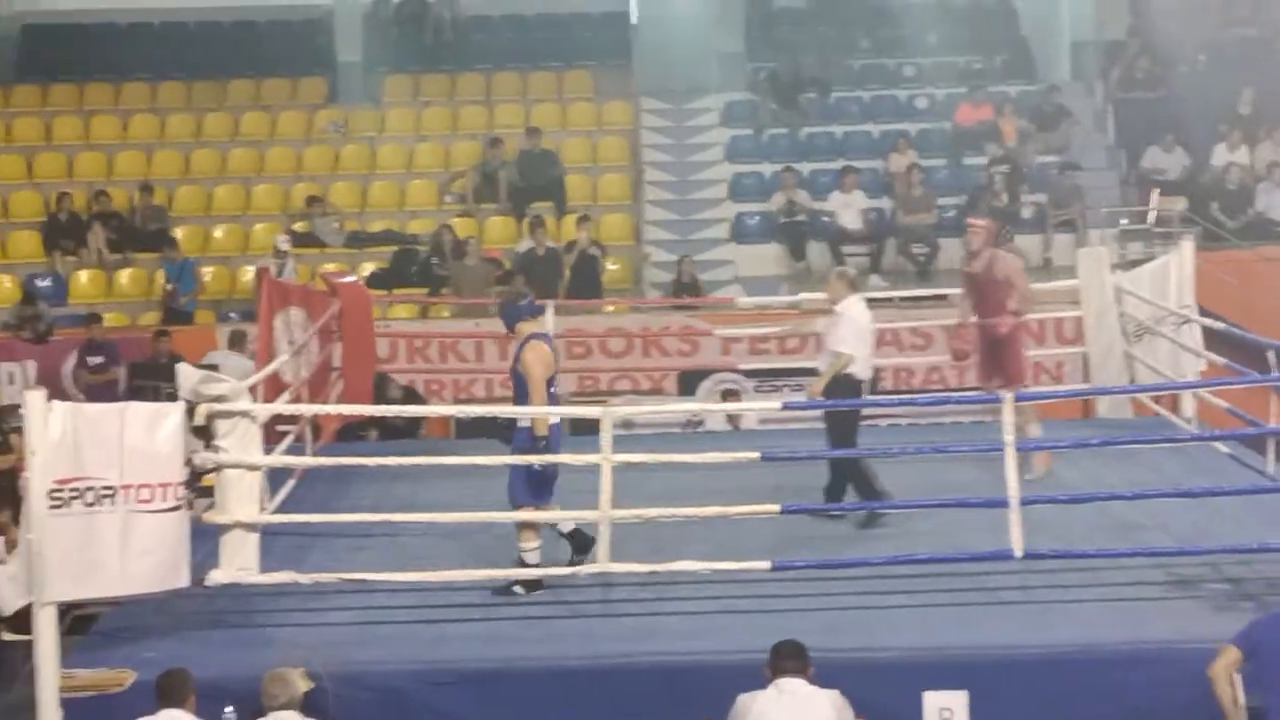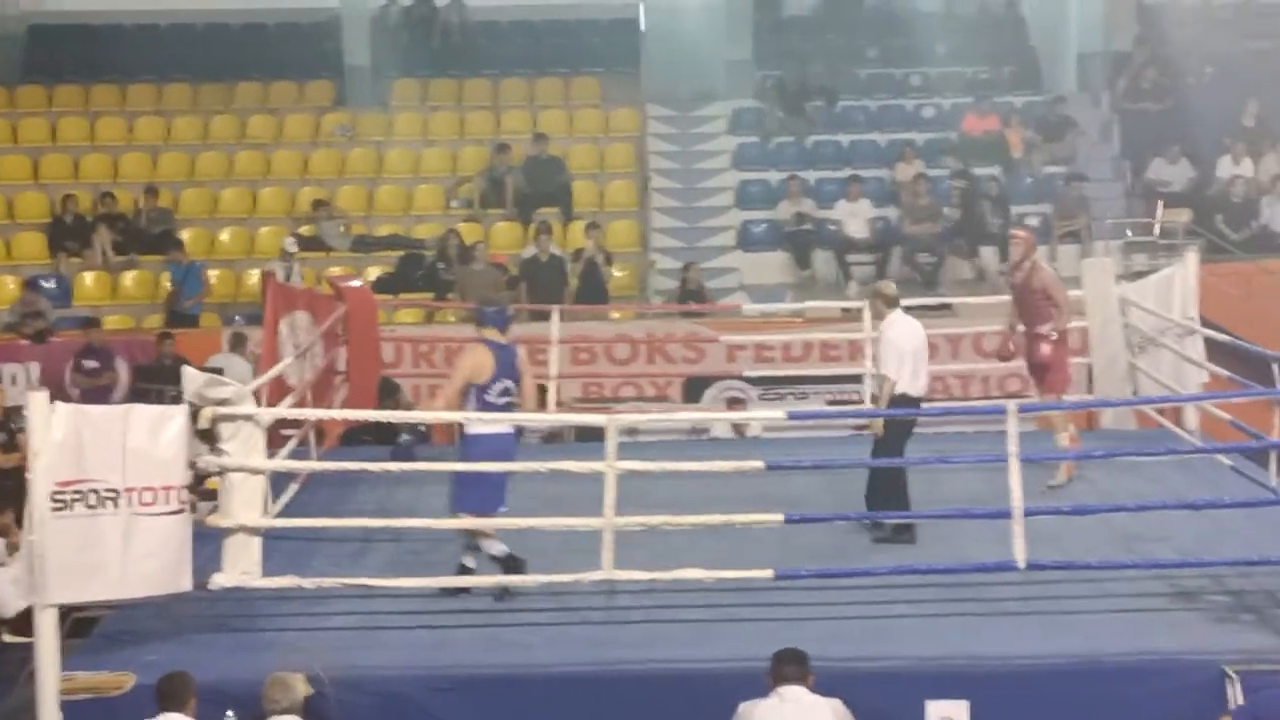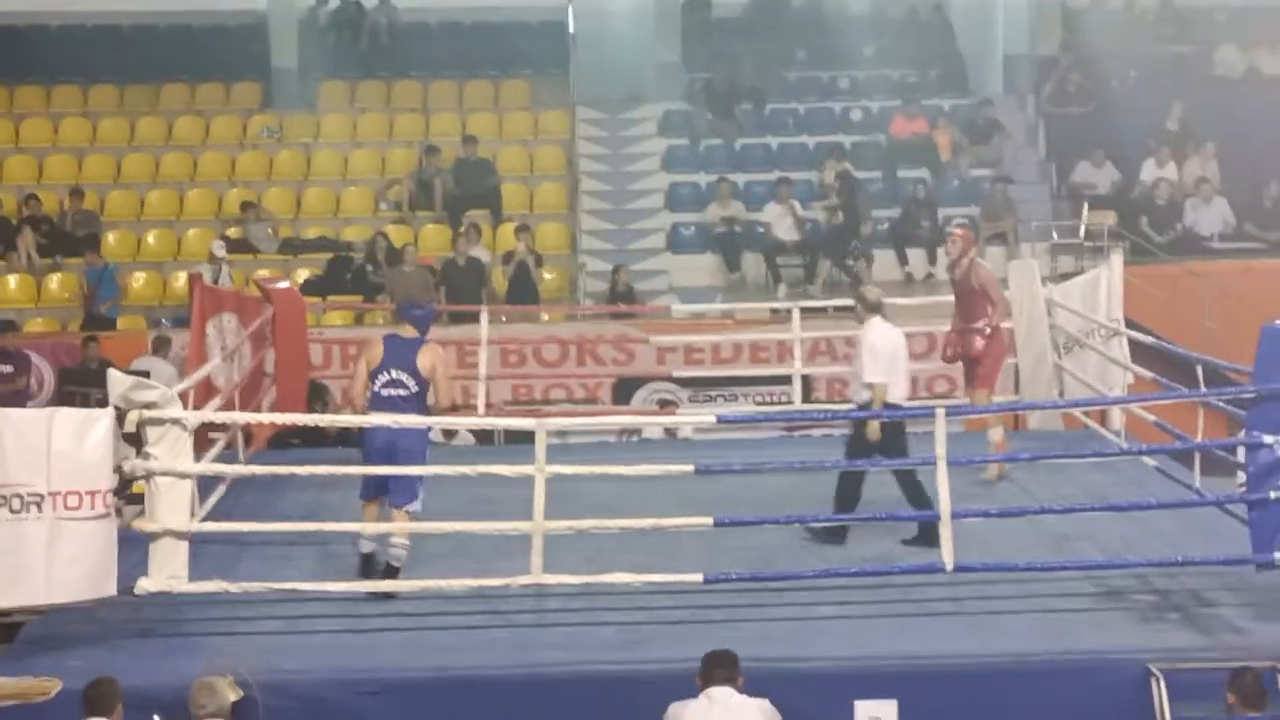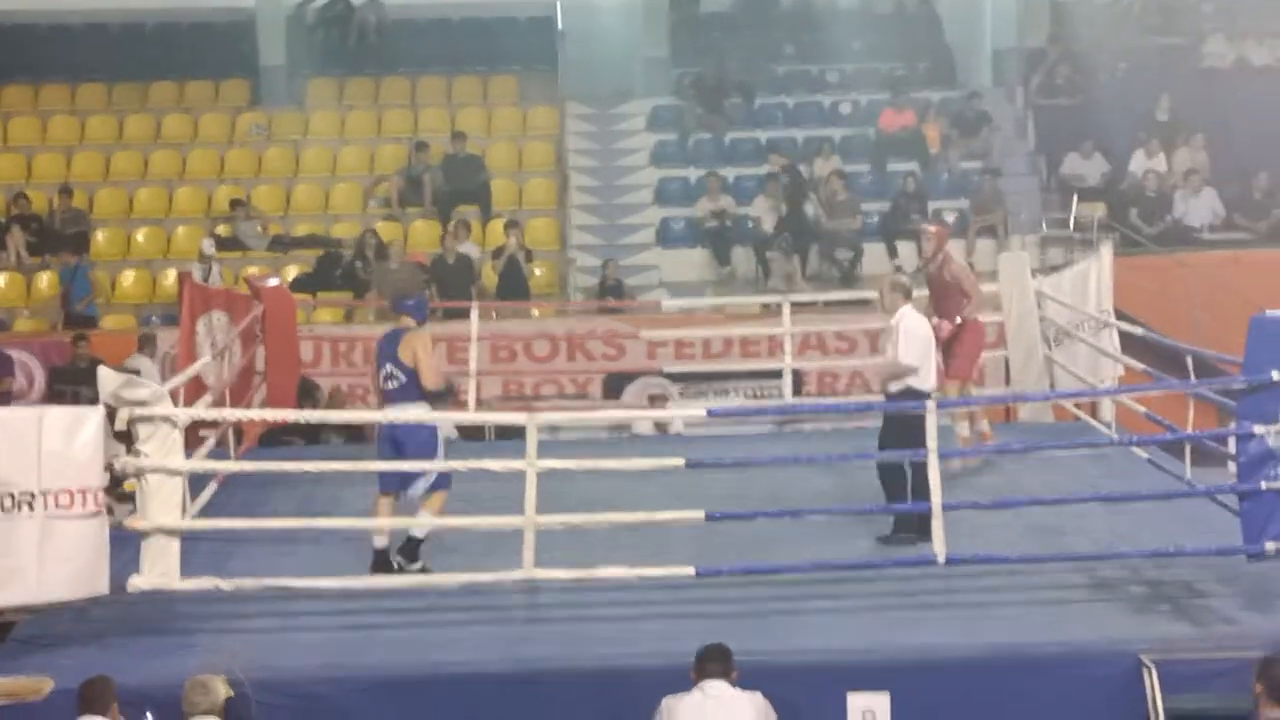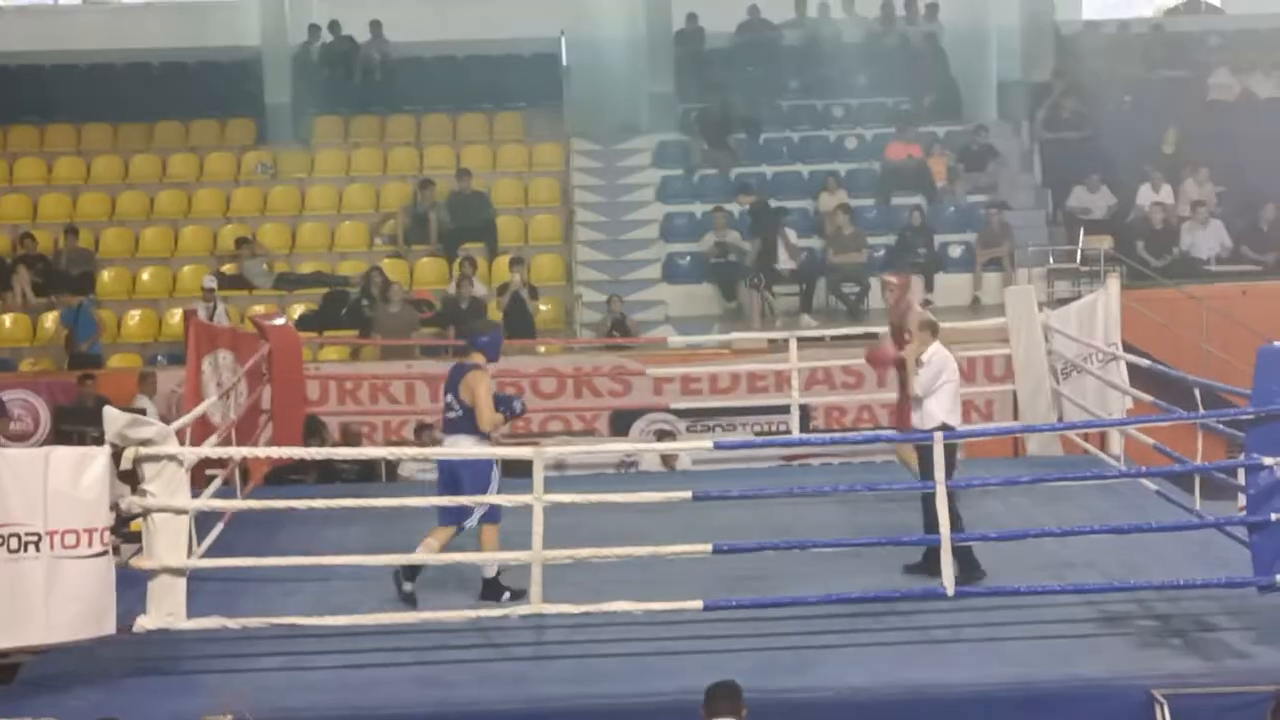
dt=0.4s
person 1, frame 1
left shoulder: (532, 350)
right shoulder: (536, 342)
left elbow: (539, 401)
left wrist: (541, 446)
left hip: (535, 433)
right hip: (535, 432)
left knee: (525, 504)
right knee: (535, 501)
left ankle: (530, 577)
right ankle: (580, 539)
person 1, frame 2
left shoulder: (475, 353)
right shoulder: (518, 355)
left elbow: (447, 398)
right elbow: (530, 405)
left hip: (479, 441)
right hip: (506, 439)
left knee: (466, 513)
right knee: (483, 512)
left ankle: (509, 562)
right ankle: (466, 572)
person 1, frame 3
left shoulder: (375, 345)
right shoulder: (432, 352)
left elbow: (356, 394)
right elbow: (444, 401)
left hip: (377, 431)
right hip: (412, 435)
left knee: (372, 500)
right knee: (402, 508)
left ankle: (368, 563)
right ankle: (391, 571)
person 1, frame 4
left shoulder: (383, 341)
right shoulder: (419, 337)
right elbow: (431, 383)
right wrist: (447, 387)
left hip: (389, 421)
right hip: (418, 422)
left knee: (388, 492)
right knee: (438, 487)
left ankle: (381, 558)
right ankle: (410, 551)
person 1, frame 5
left shoulder: (456, 370)
right shoulder: (480, 377)
right elbow: (486, 424)
left wrist: (497, 405)
right wrist: (508, 412)
left hip: (449, 452)
right hip: (473, 455)
left knee: (449, 524)
right knee: (490, 519)
left ankle: (409, 571)
right ankle: (491, 586)
person 2, frame 1
left shoulder: (849, 313)
right shoulder: (857, 310)
left elbow: (845, 356)
left wrist: (821, 381)
left hip: (842, 384)
right hip: (852, 385)
left knee: (843, 449)
right knee: (844, 446)
left ankle: (877, 502)
right ankle: (833, 501)
person 2, frame 2
left shoulder: (891, 332)
right shoulder: (912, 325)
left elbow: (891, 378)
left wrist: (879, 412)
left hip: (897, 403)
right hip: (910, 401)
left knee: (887, 463)
right knee: (884, 459)
left ankle: (902, 527)
right ankle: (879, 514)
person 2, frame 3
left shoulder: (871, 337)
right shoulder: (896, 333)
left elbow: (877, 383)
right elbow: (900, 374)
left wrist: (873, 418)
left hip: (876, 410)
right hip: (895, 410)
left knee: (853, 470)
right knee: (904, 472)
left ankle: (836, 528)
right ankle: (929, 530)
person 2, frame 4
left shoulder: (907, 323)
right shoulder: (912, 320)
left elbow: (909, 366)
left wrist: (884, 376)
left hip: (905, 398)
right hip: (917, 398)
left knee: (889, 461)
right knee: (918, 463)
left ankle: (905, 526)
right ankle: (920, 525)
person 2, frame 5
left shoulder: (939, 358)
right shoulder: (931, 358)
left elbow: (915, 390)
left wrist: (910, 362)
left hip: (938, 435)
right hip: (932, 435)
right knee: (931, 500)
left ankle: (969, 565)
right ankle: (933, 560)
person 3, frame 1
left shoulder: (1004, 261)
right shoulder: (968, 263)
left elbow: (1026, 295)
left wrist: (1013, 315)
right wrist: (964, 329)
left hip: (1006, 330)
right hip: (984, 331)
left knee: (1015, 391)
right knee: (993, 390)
left ankle: (1040, 453)
person 3, frame 2
left shoulder: (1043, 274)
right shoulder: (1014, 272)
left elbow: (1065, 308)
left wrist: (1053, 337)
right wrist: (1010, 331)
left hip: (1050, 340)
right hip: (1032, 338)
left knee: (1050, 401)
right knee: (1049, 399)
left ankle: (1067, 463)
right ankle: (1072, 449)
person 3, frame 3
left shoulder: (980, 270)
right shoulder: (953, 269)
left elbow: (1002, 305)
left wrist: (986, 331)
right wrist: (954, 332)
left hip: (986, 337)
right hip: (969, 335)
left knee: (980, 399)
right knee: (978, 397)
left ankle: (998, 458)
right ankle: (1000, 453)
person 3, frame 4
left shoulder: (954, 266)
right shoulder: (929, 266)
left elbow: (977, 298)
left wrist: (956, 322)
left hip: (966, 330)
right hip: (950, 332)
left knee: (952, 391)
right knee: (963, 390)
left ankle: (962, 449)
right ankle: (987, 442)
person 3, frame 5
left shoulder: (911, 312)
right shoulder: (899, 312)
left elbow: (927, 348)
left wrist: (896, 355)
right wrist: (890, 356)
left hip: (918, 382)
right hip: (909, 382)
left knee: (904, 442)
right knee: (906, 440)
left ankle: (938, 493)
